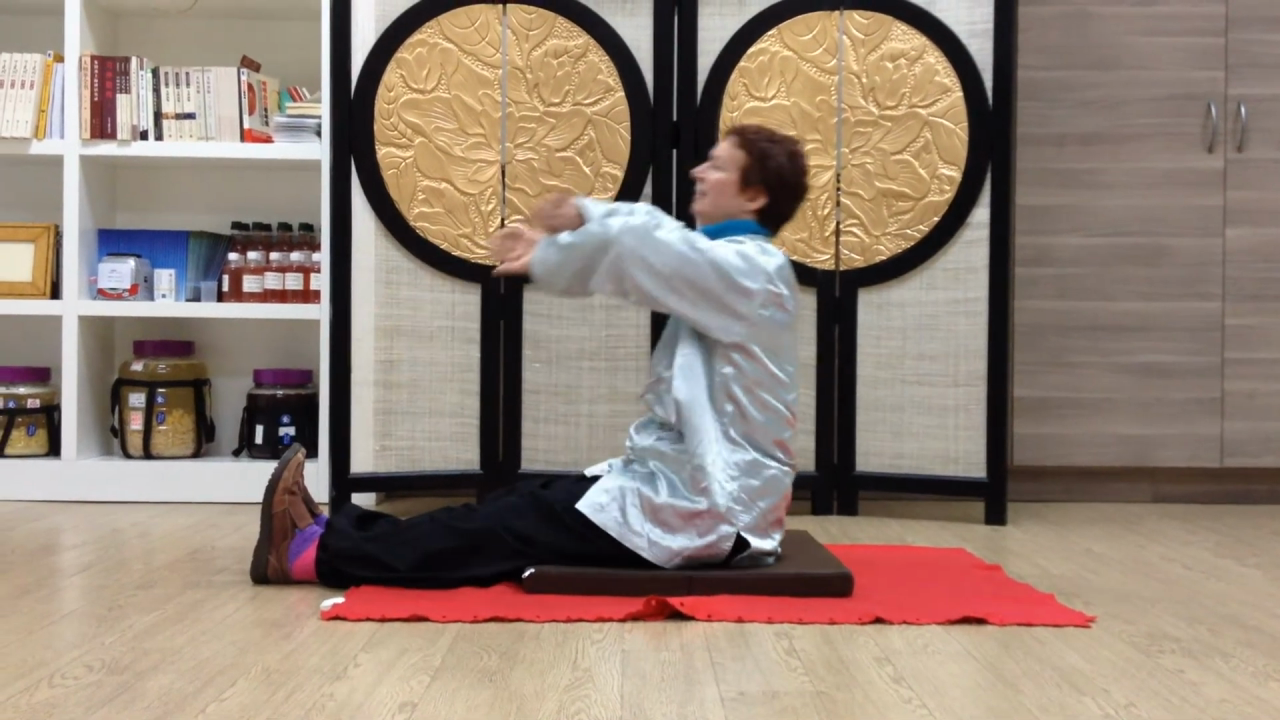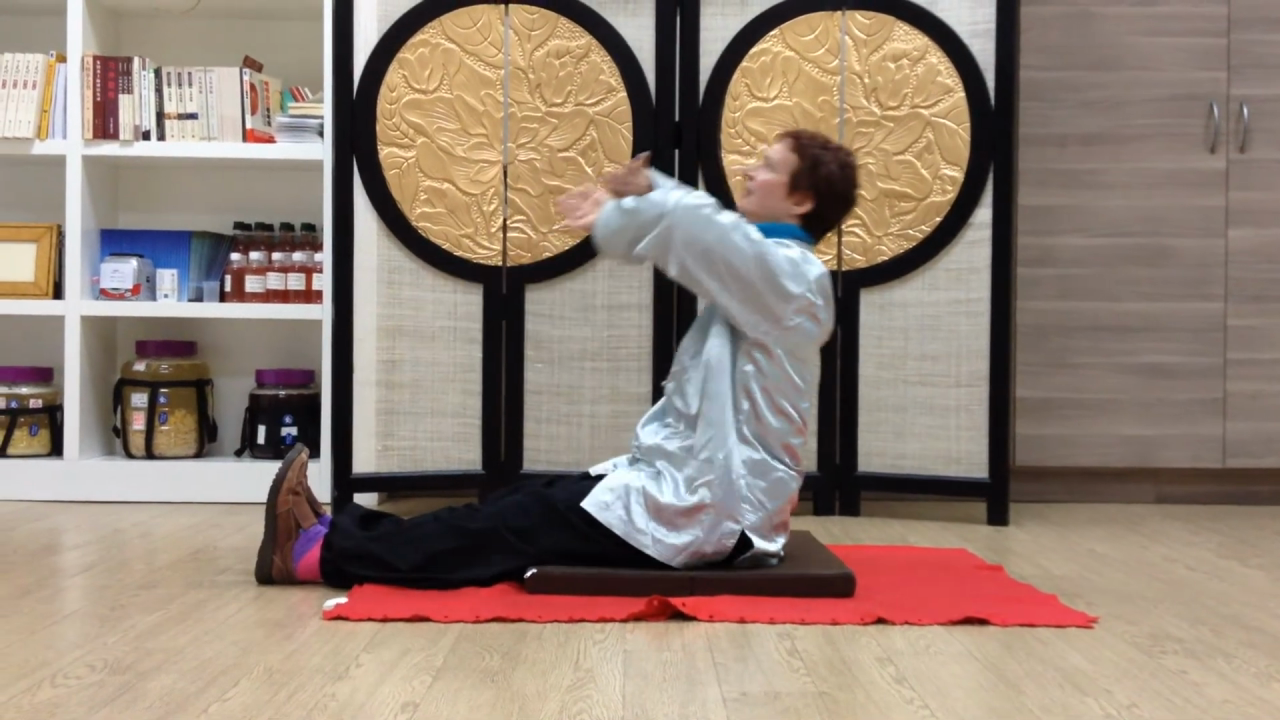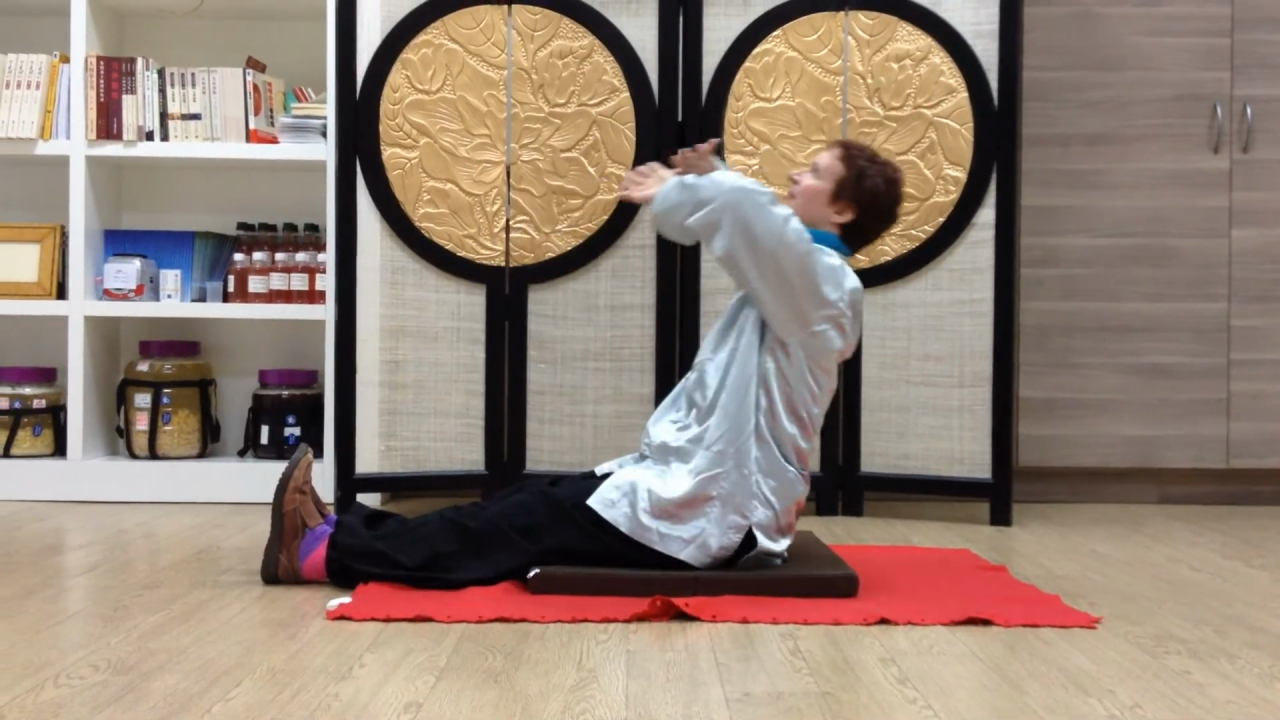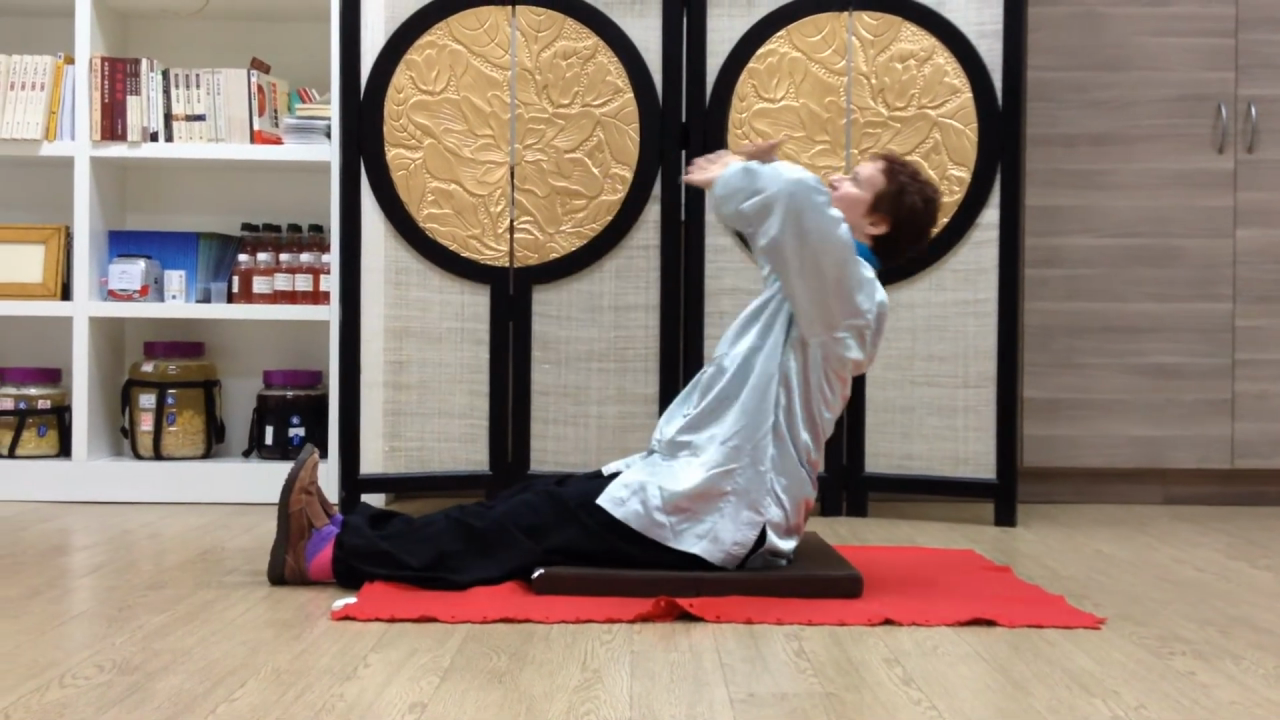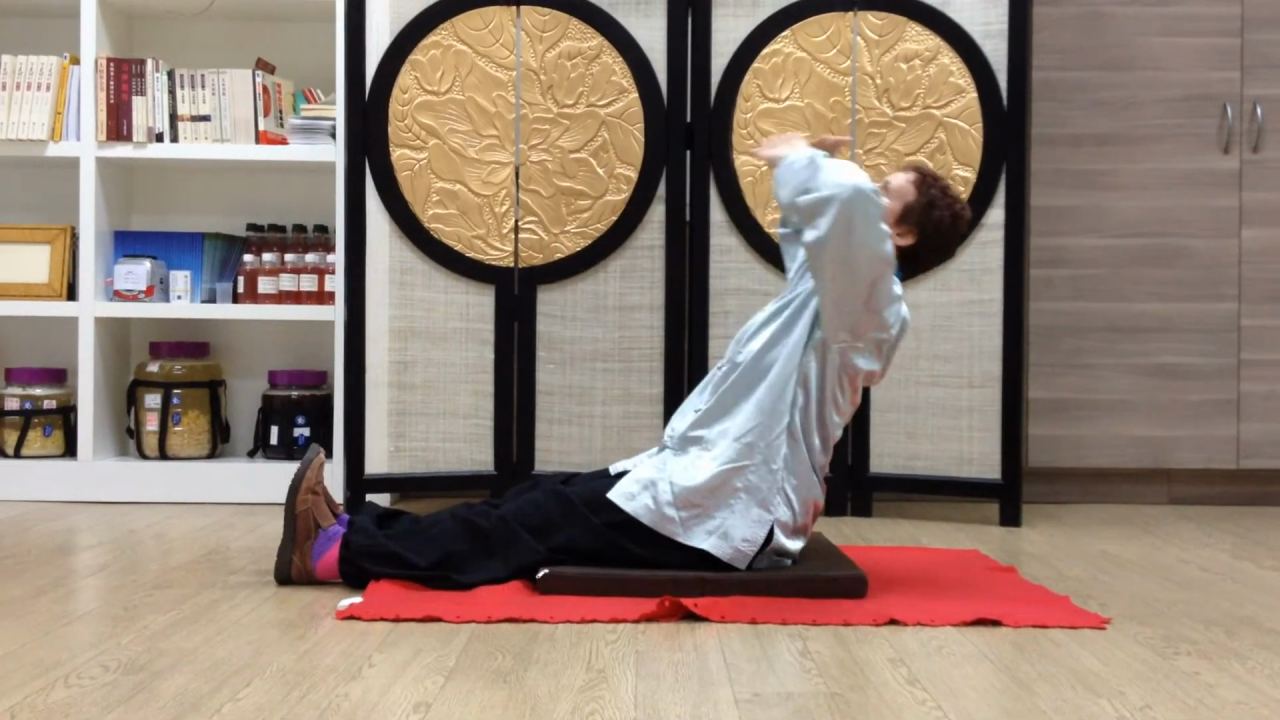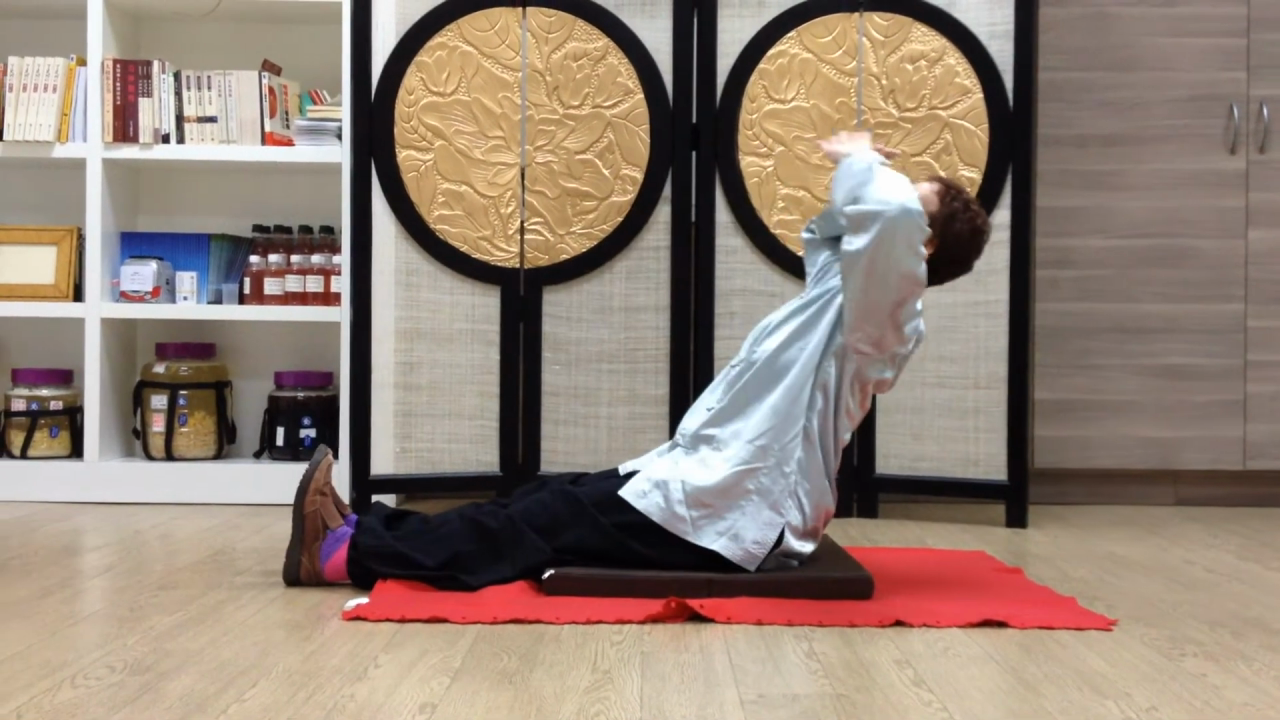
dt=0.2s
person 1, frame 1
left shoulder: (749, 270)
right shoulder: (732, 262)
left elbow: (635, 243)
right elbow: (646, 236)
right wrist: (572, 225)
left hip: (705, 509)
right hip: (695, 485)
left knee: (511, 530)
right knee: (520, 506)
left ankle: (314, 552)
right ankle: (331, 532)
person 1, frame 2
left shoulder: (787, 275)
right shoulder: (772, 269)
left elbow: (690, 224)
right elbow: (698, 229)
left wrist: (629, 196)
right wrist: (628, 198)
left hip: (708, 509)
right hip: (695, 487)
left knee: (513, 530)
right knee: (524, 507)
left ankle: (316, 552)
right ankle: (335, 535)
person 1, frame 3
left shoulder: (818, 280)
right shoulder: (805, 279)
left elbow: (745, 207)
right elbow: (742, 221)
left wrist: (683, 187)
right wrist: (685, 185)
left hip: (711, 511)
right hip: (701, 491)
left knee: (521, 528)
right knee: (526, 505)
left ankle: (324, 552)
right ankle: (341, 532)
person 1, frame 4
left shoulder: (846, 291)
right shoulder: (824, 288)
left elbow: (800, 196)
right elbow: (784, 219)
left wrist: (739, 175)
right wrist: (740, 176)
left hip: (718, 514)
right hip: (710, 492)
left knee: (526, 529)
right knee: (532, 504)
left ankle: (331, 552)
right ankle: (347, 532)
person 1, frame 5
left shoulder: (870, 304)
right shoulder: (839, 290)
left elbow: (852, 200)
right elbow: (816, 224)
left wrist: (803, 161)
right wrist: (800, 166)
left hip: (720, 514)
right hip: (711, 490)
left knee: (532, 528)
right knee: (537, 502)
left ankle: (336, 553)
right ankle: (353, 532)
person 1, frame 6
left shoulder: (886, 309)
right shoulder: (851, 290)
left elbow: (895, 217)
right elbow: (836, 235)
left wrist: (859, 162)
right wrist: (855, 170)
left hip: (728, 515)
right hip: (716, 489)
left knee: (540, 528)
right knee: (545, 502)
left ankle: (344, 553)
right ankle: (362, 532)
